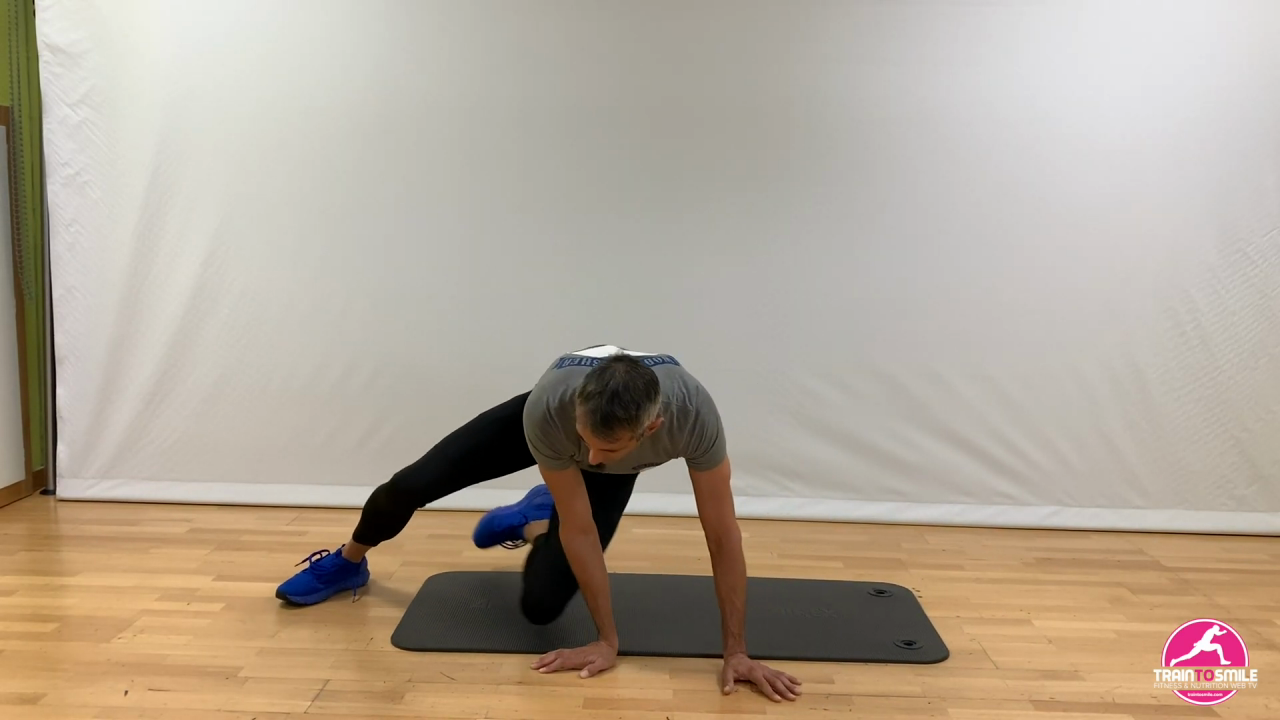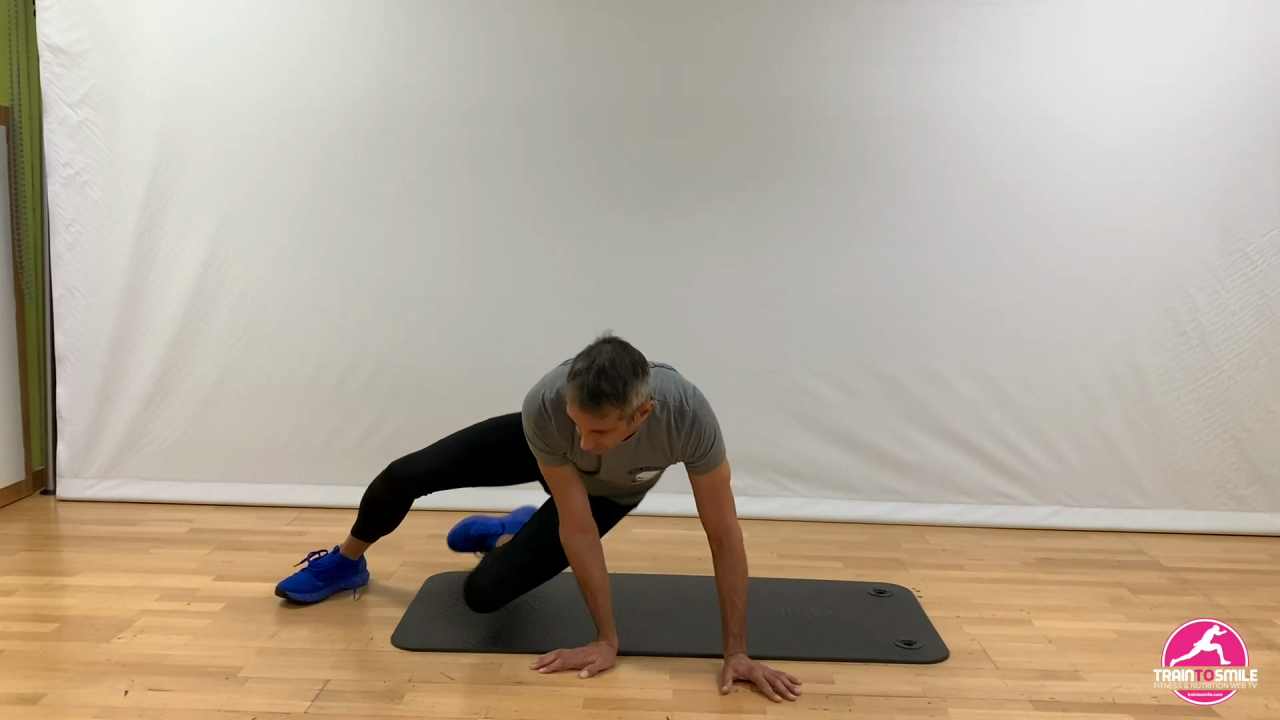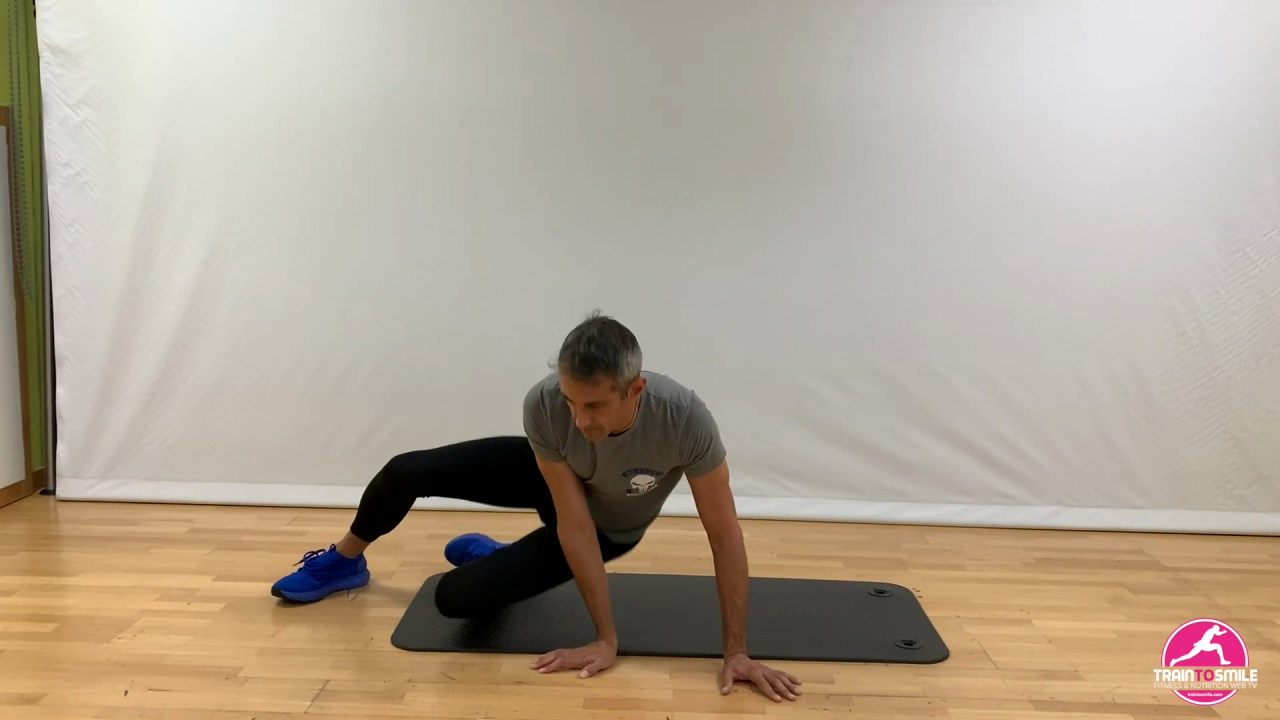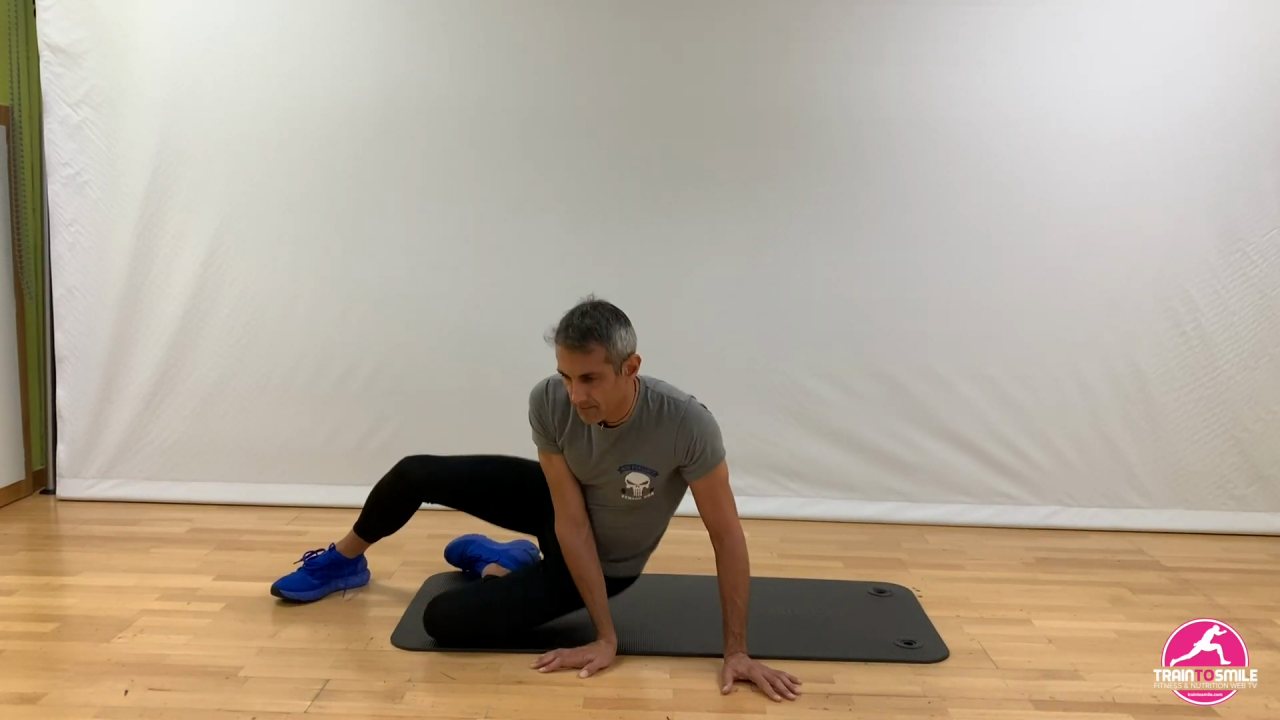
dt=0.1s
person 1, frame 1
left shoulder: (692, 413)
right shoulder: (548, 408)
left elbow: (722, 536)
right elbow: (580, 529)
left wrist: (735, 652)
right wrist: (606, 641)
left hip: (615, 478)
right hip: (538, 416)
left knee: (540, 605)
right knee: (408, 487)
left ankle: (535, 526)
right ankle: (347, 562)
person 1, frame 2
left shoulder: (688, 416)
right shoulder: (544, 407)
left elbow: (725, 538)
right elbow: (576, 527)
left wrist: (736, 653)
right wrist: (606, 640)
left hip: (610, 491)
right hip: (554, 459)
left knee: (483, 592)
right knee: (403, 477)
left ankle: (508, 535)
right ankle: (344, 562)
person 1, frame 3
left shoulder: (685, 418)
right shoulder: (543, 405)
left elbow: (724, 536)
right elbow: (575, 526)
left wrist: (736, 652)
right wrist: (605, 640)
left hip: (612, 524)
right hip: (554, 482)
left knee: (458, 595)
right knee: (403, 473)
left ankle: (485, 555)
right ankle: (344, 561)
person 1, frame 4
left shoulder: (686, 424)
right shoulder: (549, 401)
left elbow: (728, 538)
right elbow: (569, 523)
left wrist: (736, 651)
right wrist: (604, 638)
left hip: (606, 563)
right hip: (562, 510)
right knee: (415, 475)
left ankle: (501, 567)
right ankle: (342, 561)
